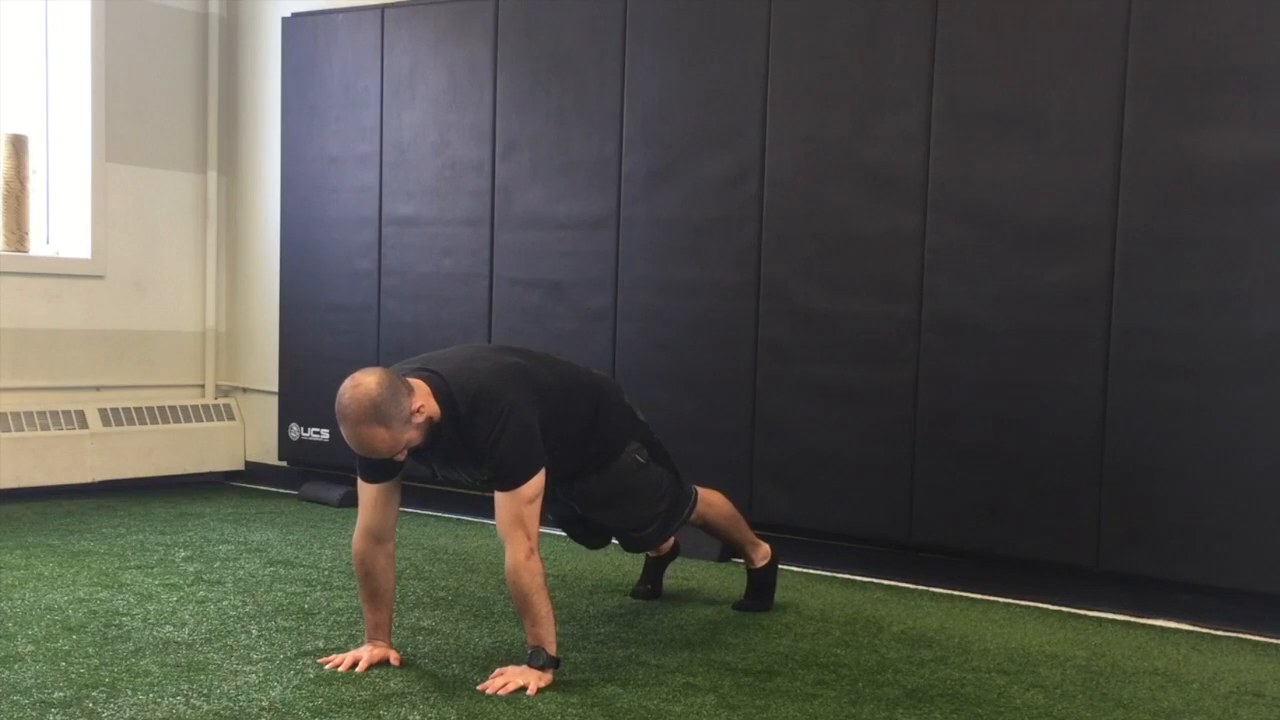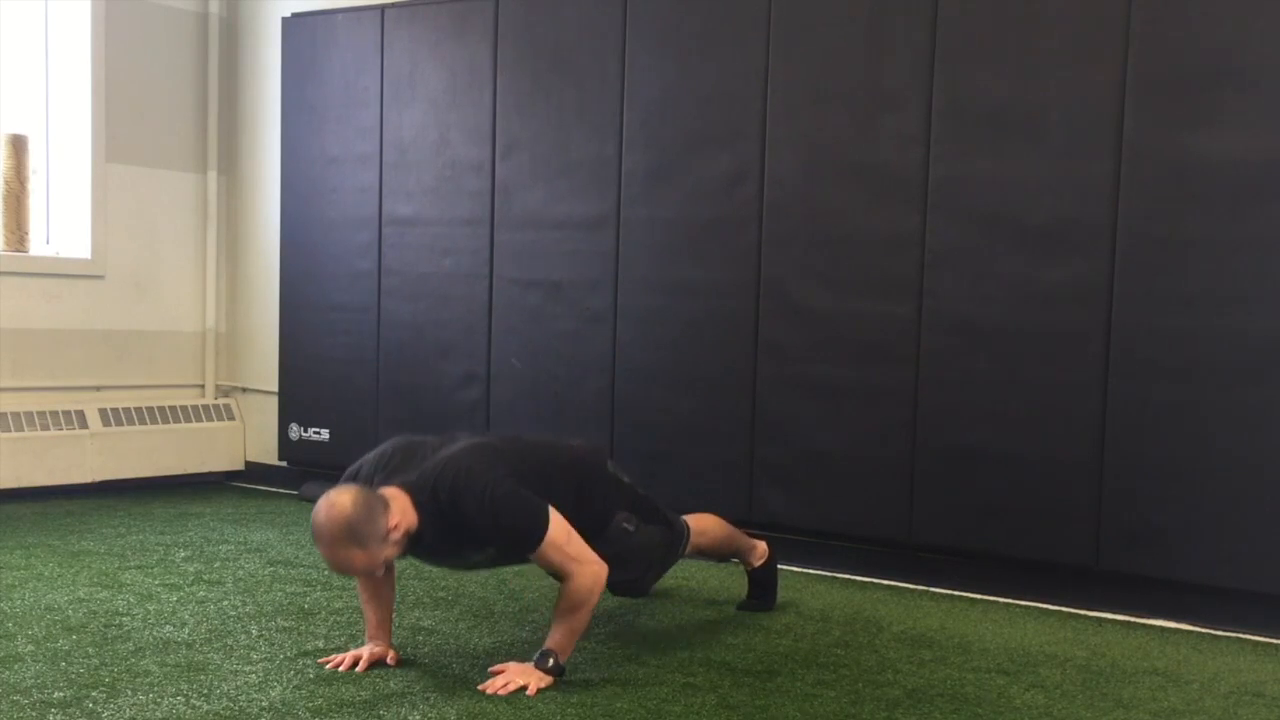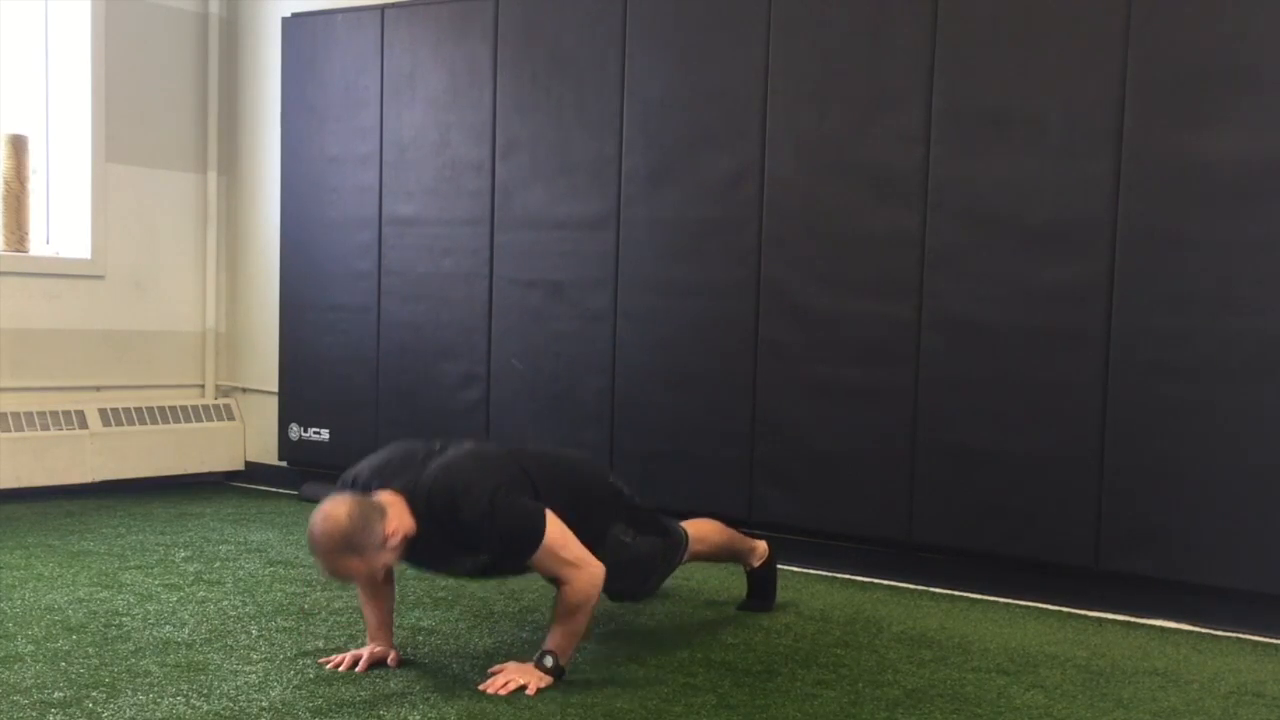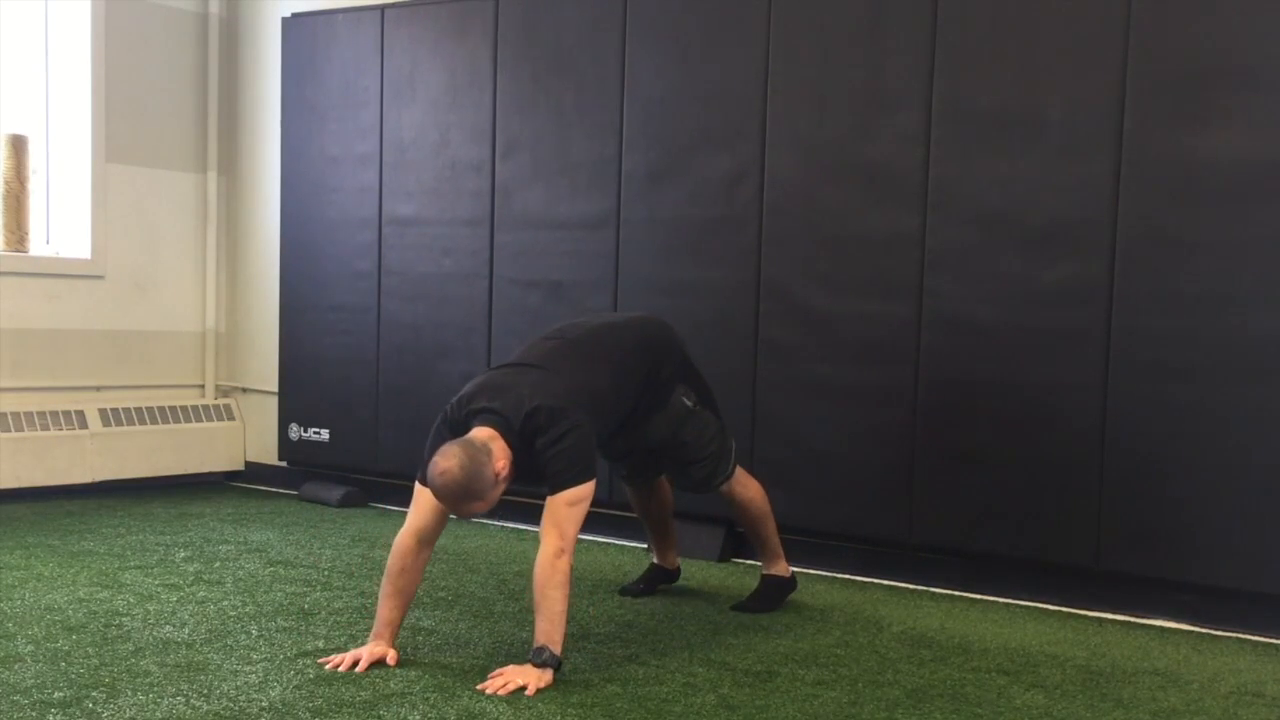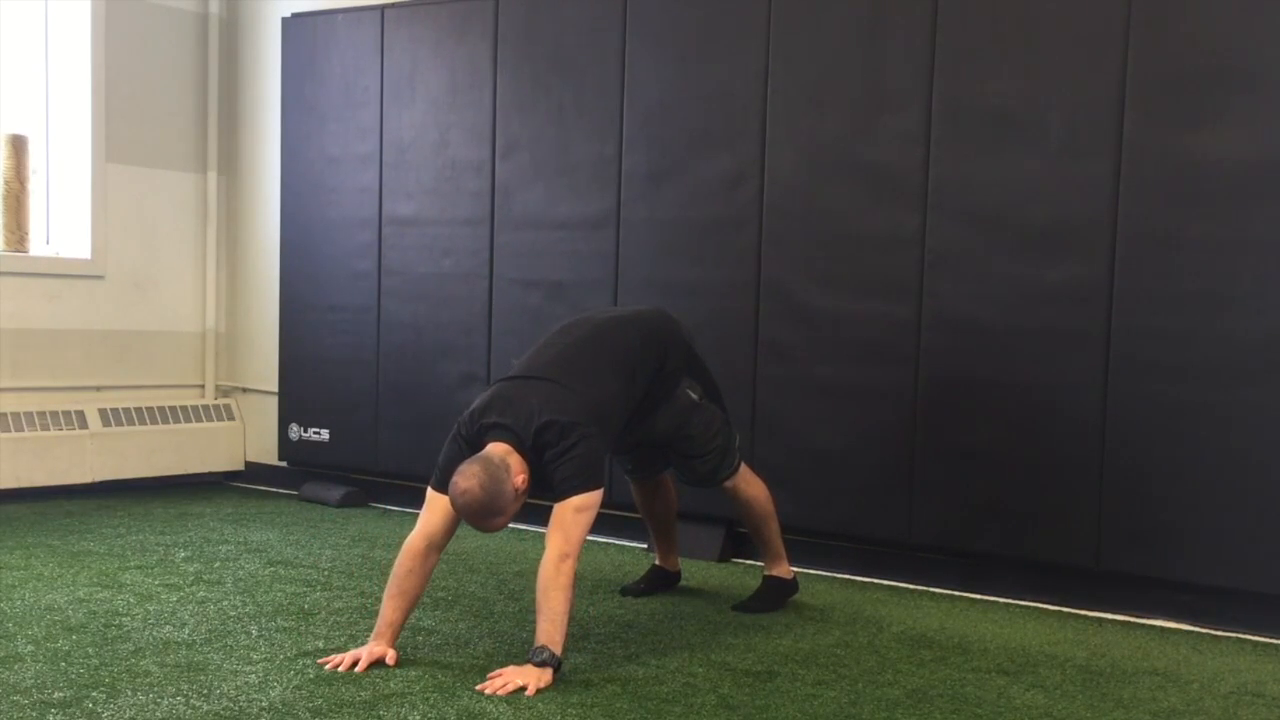
dt=1s
person 1, frame 1
left shoulder: (495, 408)
right shoulder: (381, 411)
left elbow: (521, 547)
right elbow: (373, 535)
left wrist: (542, 661)
right wrist: (377, 640)
left hip: (599, 432)
right hip: (546, 456)
left knee: (676, 506)
right knee: (597, 536)
left ankle: (758, 556)
right ankle: (660, 553)
person 1, frame 2
left shoulder: (476, 497)
right shoulder: (360, 489)
left elbow: (588, 570)
right elbow: (371, 559)
left wrist: (546, 664)
right wrist: (378, 636)
left hip: (585, 492)
right hip: (543, 503)
left knee: (674, 540)
left ankle: (756, 555)
right ankle: (659, 568)
person 1, frame 3
left shoulder: (480, 503)
right shoulder: (364, 494)
left elbow: (588, 573)
right elbow: (369, 559)
left wrist: (548, 664)
right wrist: (380, 640)
left hip: (581, 505)
right hip: (540, 512)
left knee: (672, 547)
left ankle: (755, 556)
person 1, frame 4
left shoulder: (561, 431)
right shoulder: (453, 431)
left elbow: (555, 549)
right elbow: (416, 536)
left wrist: (542, 662)
right wrist: (381, 638)
left hip: (654, 364)
right hip: (595, 352)
left knee: (718, 475)
right knee: (641, 475)
left ankle: (777, 570)
right ankle: (666, 563)
person 1, frame 5
left shoulder: (570, 440)
right shoulder: (469, 437)
left elbow: (560, 554)
right elbow: (425, 540)
left wrist: (542, 662)
right wrist: (381, 639)
left hip: (660, 357)
right hip: (600, 341)
left knee: (724, 471)
right knee: (646, 473)
left ankle: (779, 572)
right ankle: (667, 566)
